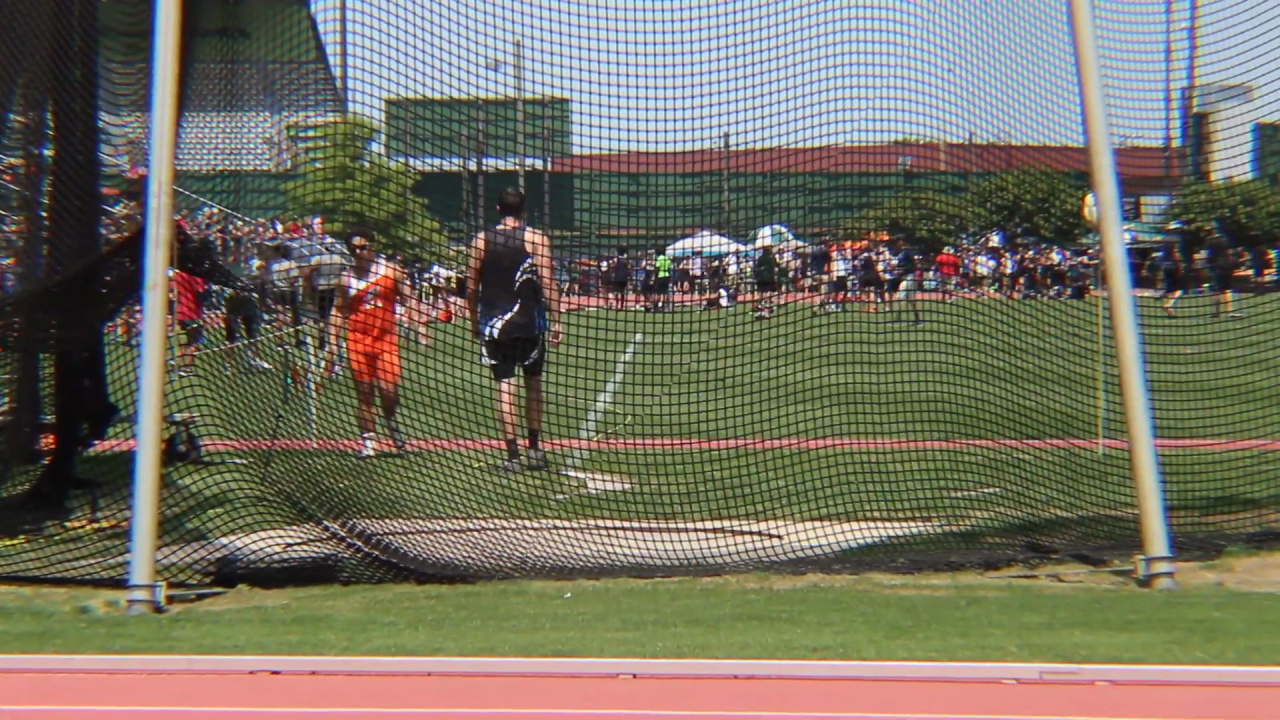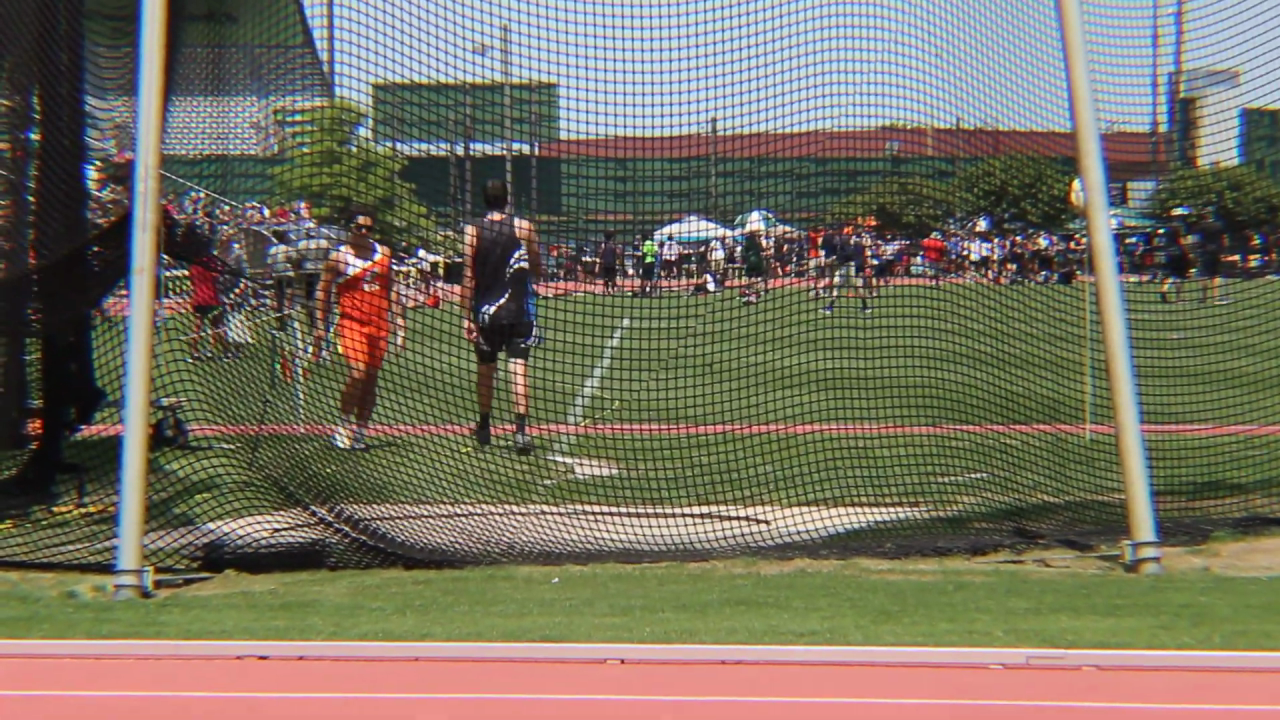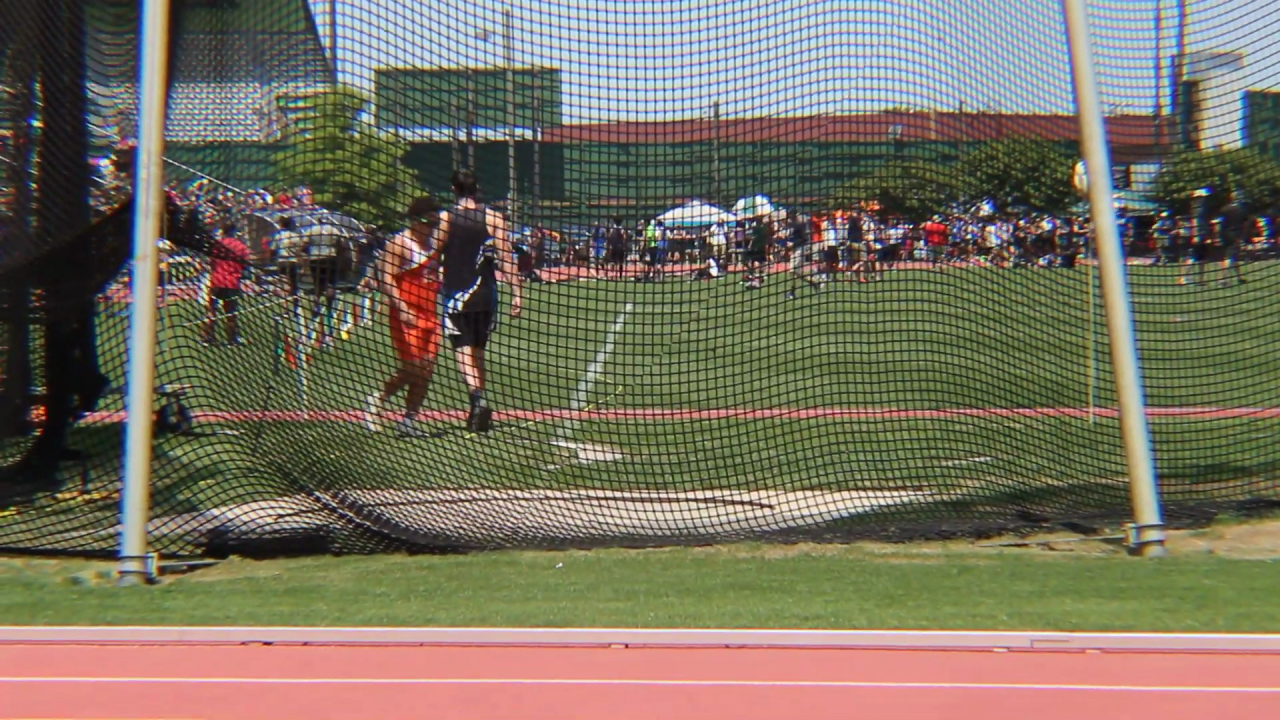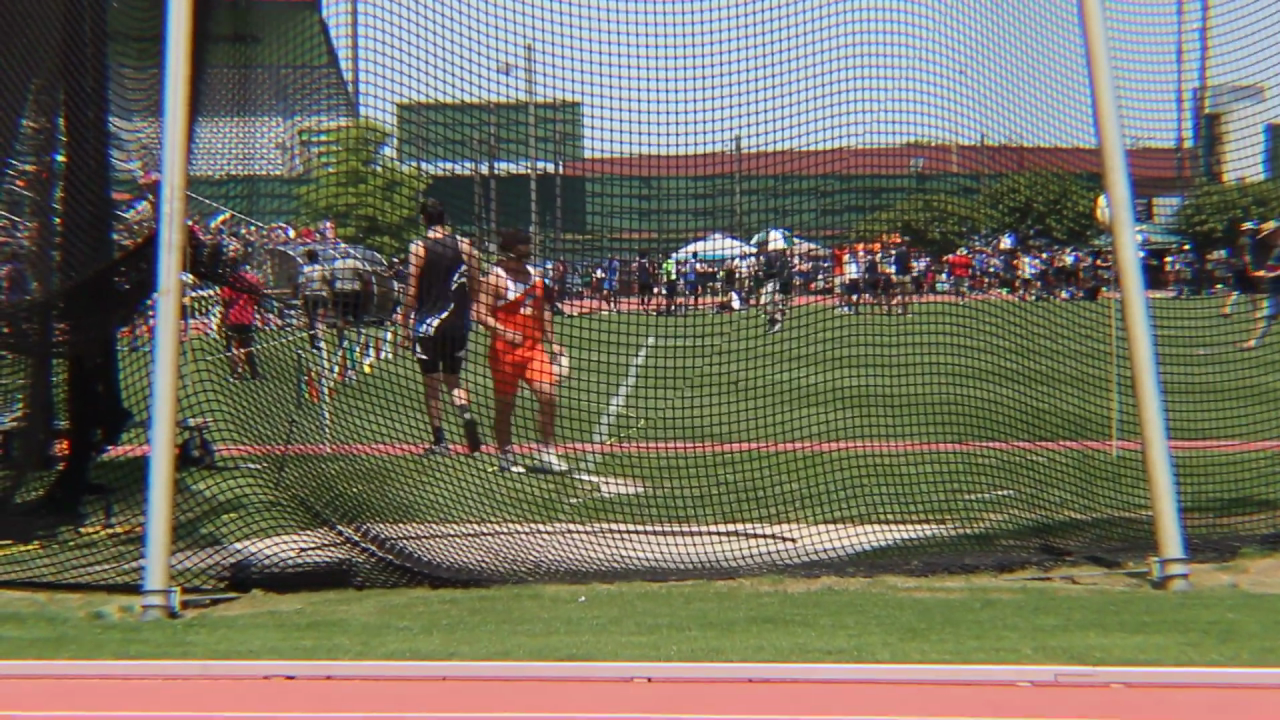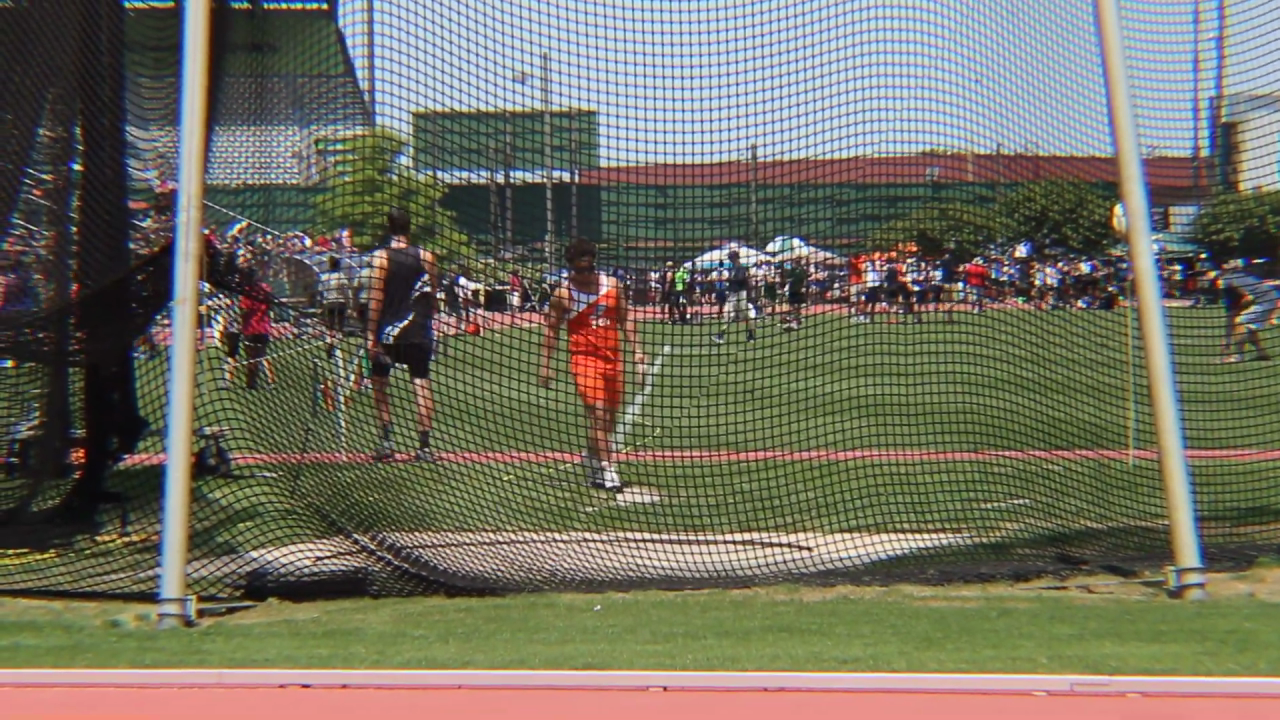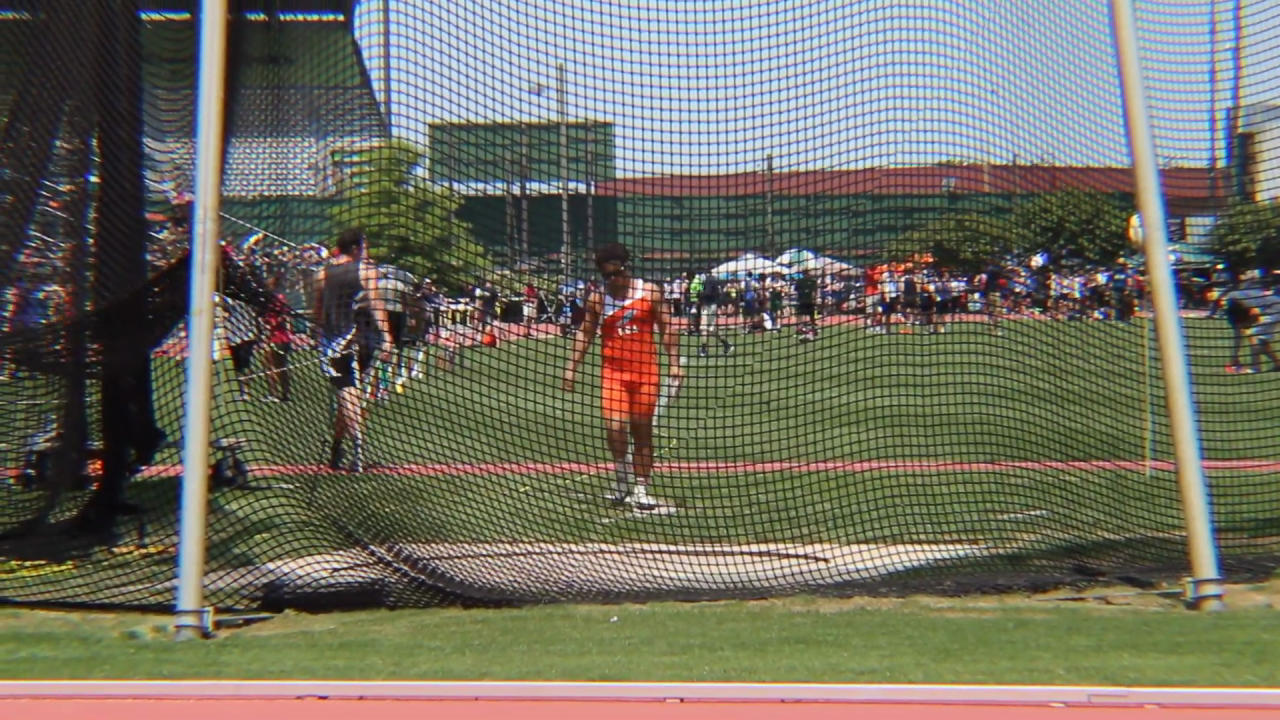
dt=0.7s
person 1, frame 1
left shoulder: (481, 241)
right shoulder: (535, 238)
left elbow: (472, 288)
right elbow: (547, 283)
left wrist: (475, 323)
right wrist: (556, 321)
left hip: (494, 326)
right hip: (530, 325)
left knee: (505, 387)
right knee: (533, 384)
left ankle: (512, 454)
right ankle: (534, 447)
person 1, frame 2
left shoulder: (472, 232)
right shoulder: (523, 227)
left elbow: (469, 278)
right elbow: (537, 268)
left wrist: (467, 317)
left hip: (486, 312)
right hip: (520, 311)
left knee: (486, 369)
right knee: (519, 367)
left ankle: (484, 427)
right ankle: (521, 431)
person 1, frame 3
left shoulder: (444, 218)
right shoulder: (494, 217)
left elbow: (435, 259)
right elbow: (504, 258)
right wrist: (517, 293)
left hip: (456, 298)
right hip: (486, 297)
left knee: (462, 354)
right knee: (477, 353)
left ankle: (479, 400)
right ankle: (476, 413)
person 1, frame 4
left shoulder: (419, 247)
right shoulder: (464, 245)
left elbow: (411, 291)
right elbow: (474, 286)
left wrist: (405, 324)
right wrist: (466, 315)
left hip: (428, 325)
right hip: (458, 324)
left knee: (432, 383)
right knee: (453, 379)
left ankle: (439, 441)
right ankle: (468, 418)
person 1, frame 5
left shoulder: (381, 256)
right shoulder: (425, 255)
left elbow: (375, 300)
right elbow: (432, 294)
left wrist: (370, 334)
left hip: (388, 332)
right hip: (419, 332)
left knee: (380, 385)
right knee: (421, 385)
left ankle: (386, 439)
right ankle: (425, 447)
person 1, frame 6
left shoulder: (323, 274)
right shoulder: (367, 270)
left elbow: (317, 312)
right elbow: (376, 306)
left wrist: (320, 337)
right wrist: (386, 338)
left hip: (334, 345)
right hip: (360, 343)
left knee: (348, 397)
right knee: (349, 396)
left ankle: (358, 453)
right ankle: (336, 451)
person 2, frame 1
left shoulder: (392, 271)
right shoulder: (346, 278)
left elbow: (409, 301)
right elbow: (338, 310)
right wrist: (332, 341)
left hip: (386, 338)
right hip: (357, 340)
left knee: (389, 390)
right knee: (364, 393)
left ankle: (390, 421)
right ankle: (368, 441)
person 2, frame 2
left shoulder: (384, 254)
right shoulder: (337, 257)
left elbow: (391, 288)
right elbow: (323, 292)
left wrist: (398, 318)
right wrist: (319, 326)
left hip: (379, 325)
right hip: (351, 325)
left knee: (370, 380)
right knee: (357, 375)
left ankle: (360, 430)
right ankle: (344, 425)
person 2, frame 3
left shoulder: (431, 243)
right shoulder: (398, 245)
right elbow: (386, 279)
left wrist: (433, 311)
right wrist: (405, 309)
left hip: (429, 317)
right hip: (404, 316)
left knee: (426, 371)
right knee: (410, 370)
left ankle: (409, 419)
right ankle: (378, 400)
person 2, frame 4
left shoulder: (535, 276)
right shoulder: (495, 279)
right elbow: (483, 315)
left wrist: (552, 343)
right wrist: (504, 332)
left hip: (534, 349)
right hip: (505, 351)
left knee: (549, 398)
right knee: (505, 405)
left ankle: (548, 451)
right ankle: (505, 455)
person 2, frame 5
left shoulder: (612, 284)
right shoulder: (563, 293)
left elbow: (625, 319)
right elbow: (551, 328)
left wrist: (637, 349)
right wrist: (546, 363)
left hip: (613, 359)
right hip: (585, 361)
left knee: (609, 418)
right knee: (598, 415)
left ankle: (592, 456)
right ankle: (607, 472)
person 2, frame 6
left shoulder: (650, 292)
right shoulder: (596, 298)
left elbow: (666, 329)
right elbow: (585, 333)
left wrist: (674, 363)
right wrist: (571, 367)
left hip: (645, 370)
right hip: (613, 373)
left knee: (642, 430)
right knee: (615, 428)
left ankle: (641, 487)
right ankle: (620, 469)
